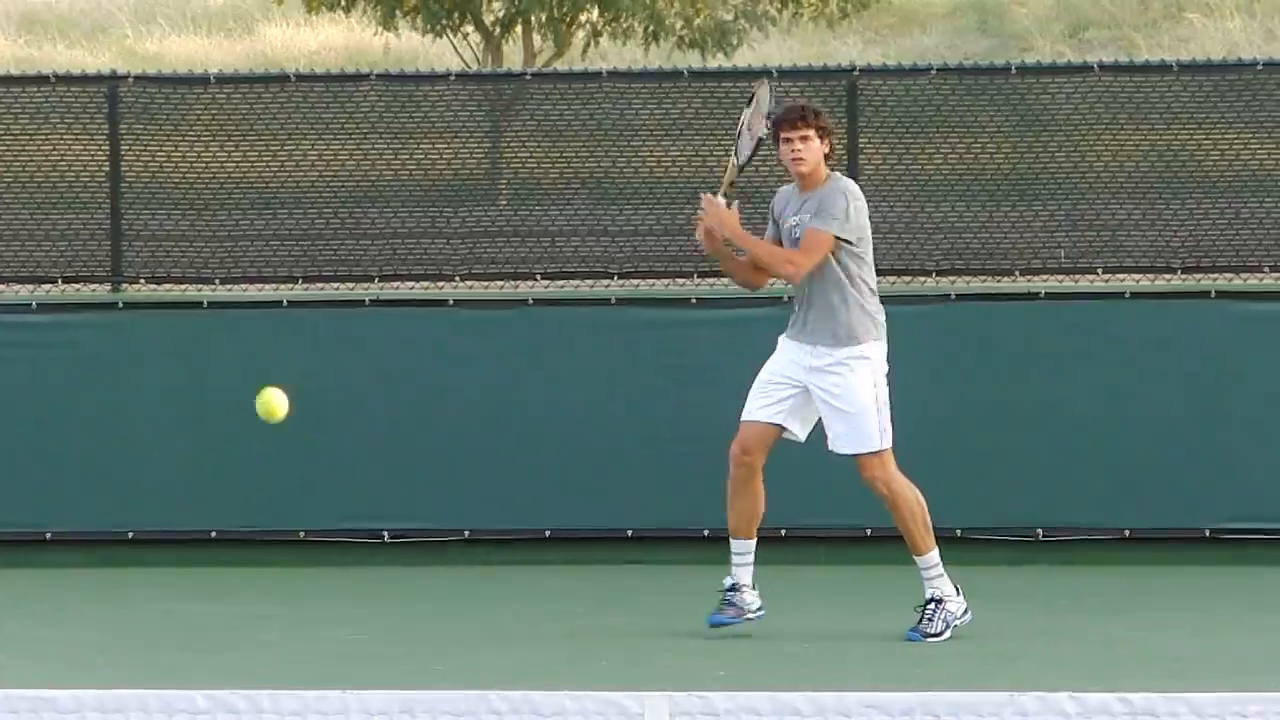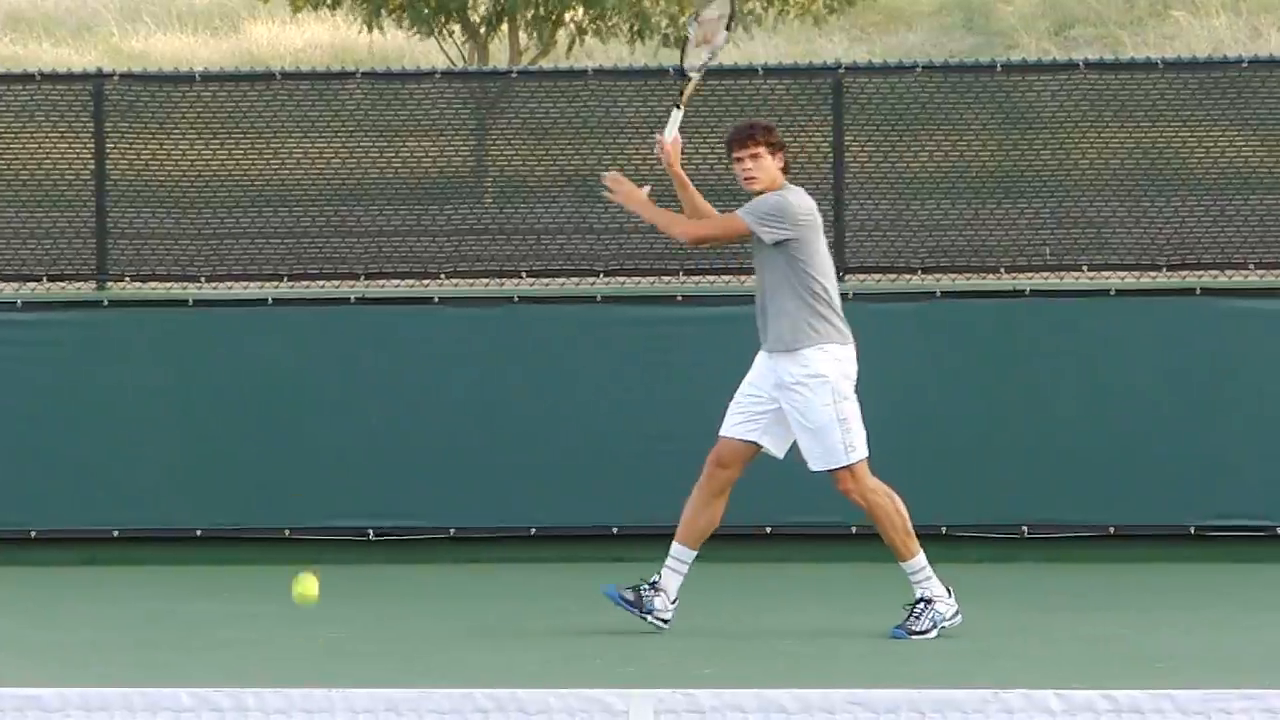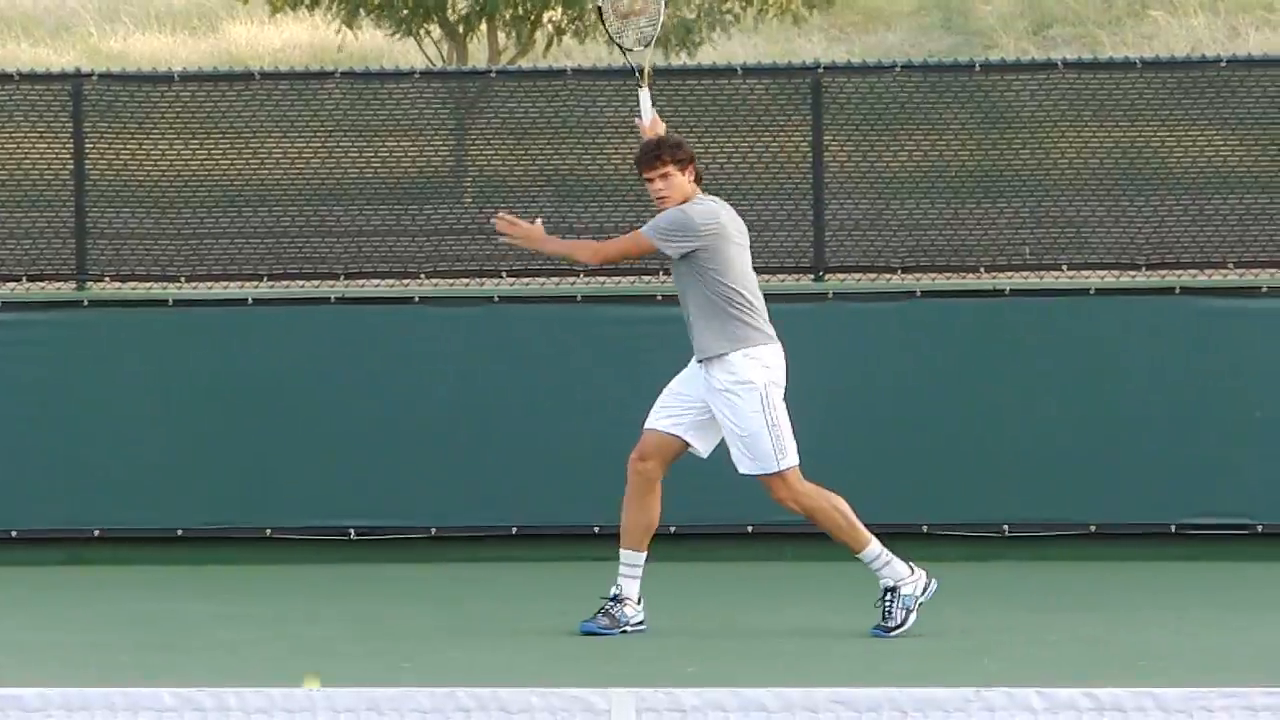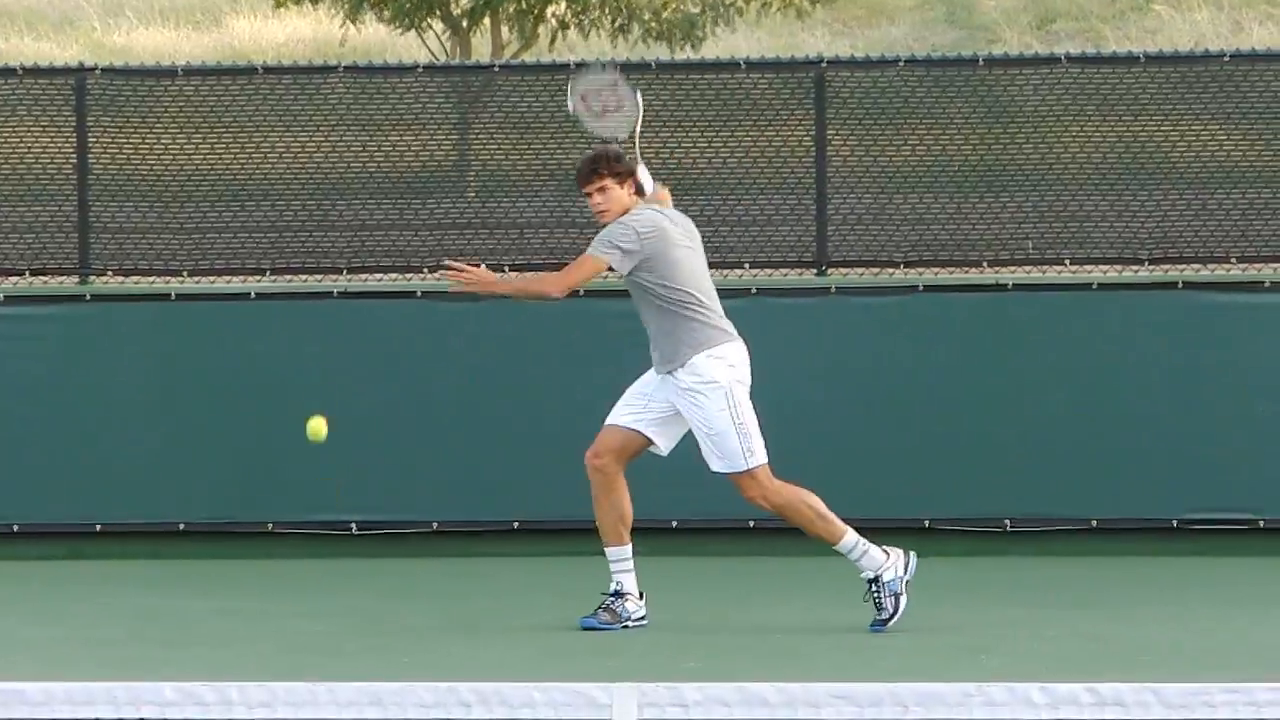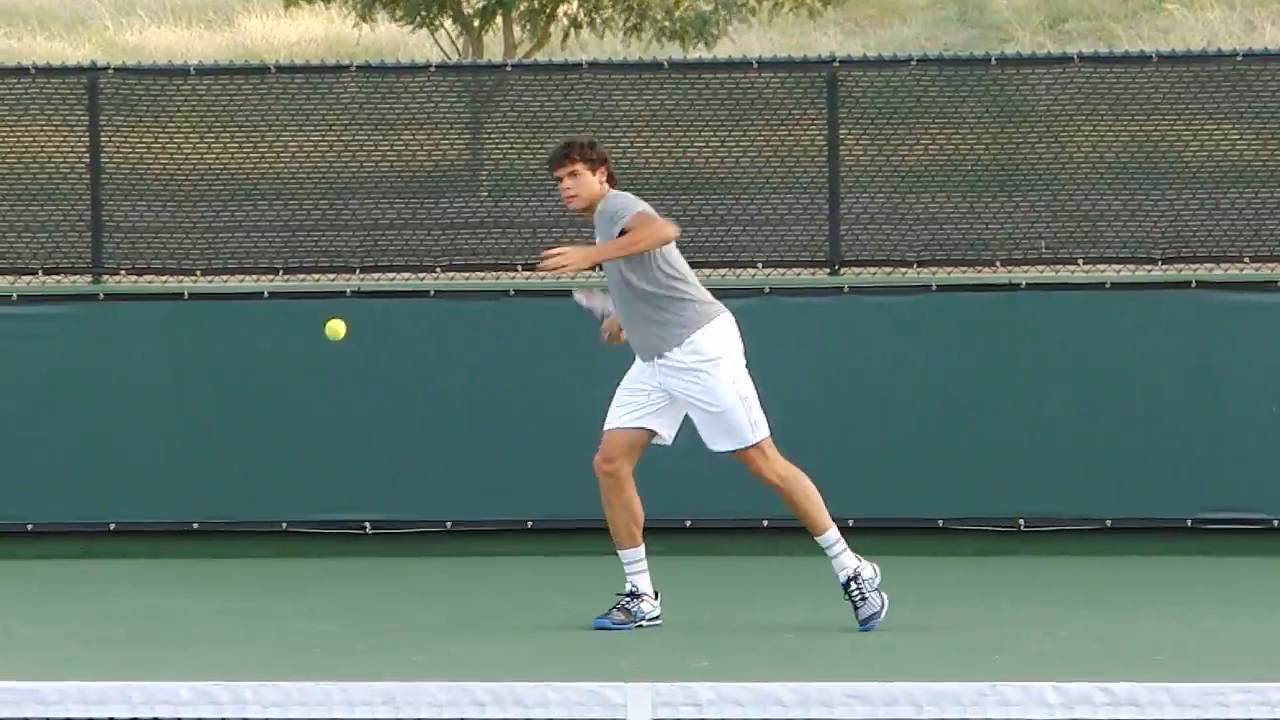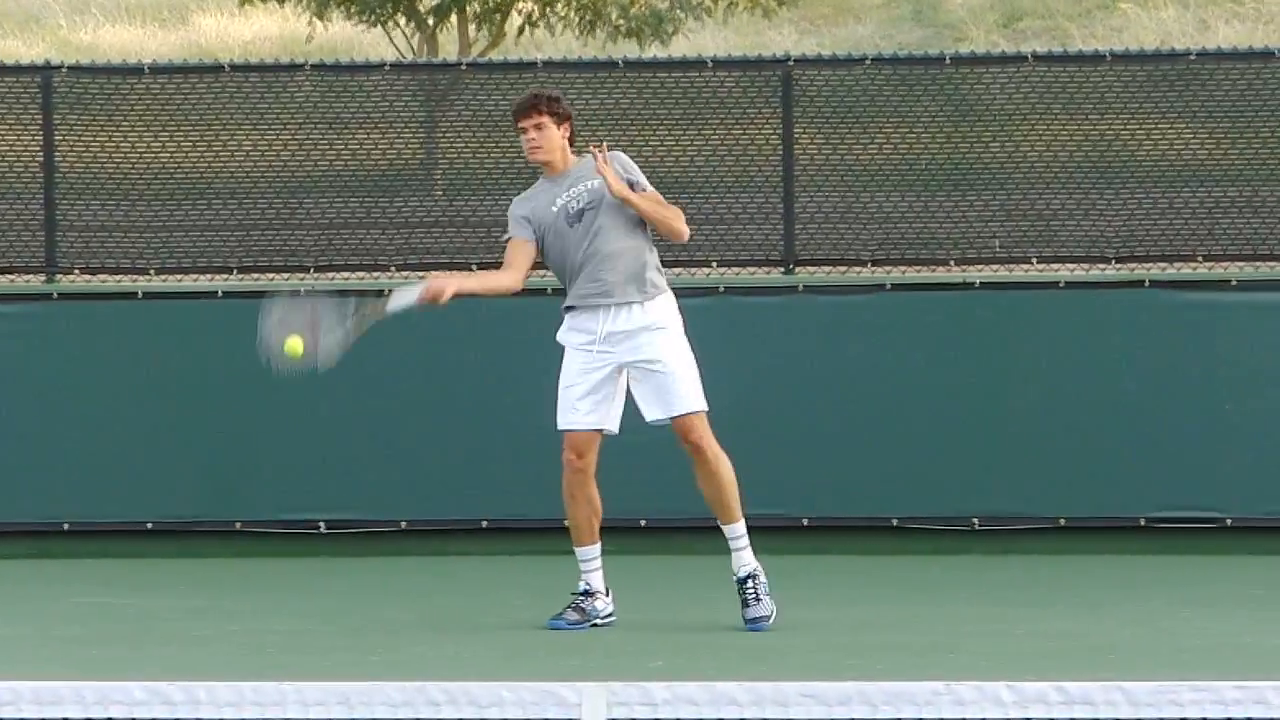
dt=0.2s
person 1, frame 1
left shoulder: (842, 195)
right shoulder: (786, 198)
left elbow: (795, 267)
right elbow: (754, 277)
left wrist: (734, 231)
right wrist: (719, 243)
left hip: (850, 352)
right hip: (797, 349)
left knee: (880, 474)
right knee: (744, 452)
left ankle: (944, 595)
right ankle: (741, 588)
person 1, frame 2
left shoulder: (788, 204)
right shoulder: (763, 208)
left elbow: (697, 233)
right elbow: (714, 225)
left wrist: (640, 205)
right wrist: (676, 171)
left hip: (817, 362)
right hip: (774, 362)
left knee: (854, 482)
right knee: (719, 467)
left ankle: (934, 597)
right ankle: (663, 594)
person 1, frame 3
left shoulder: (696, 215)
right shoulder: (705, 211)
left elbow: (600, 255)
left wrist: (539, 242)
right wrist: (657, 141)
left hip: (745, 366)
right hip: (709, 368)
left knee: (789, 489)
right knee: (643, 463)
left ankle: (901, 578)
right ankle: (627, 600)
person 1, frame 4
left shoulder: (632, 227)
right shoulder: (670, 218)
left elbow: (560, 284)
left wrist: (493, 284)
right wrist: (650, 182)
left hip: (709, 367)
right hip: (672, 371)
left knee: (759, 489)
right knee: (601, 459)
left ankle: (881, 563)
right ankle: (625, 596)
person 1, frame 5
left shoulder: (618, 206)
right shoulder: (610, 223)
left elbow: (663, 231)
left wrist: (590, 254)
right wrist: (623, 319)
left hip: (702, 349)
right hip: (656, 361)
left knee: (764, 464)
right knee: (610, 462)
left ankle: (851, 570)
right ankle: (641, 596)
person 1, frame 6
left shoulder: (614, 163)
right shoulder: (525, 207)
left elbow: (679, 231)
right elbow: (511, 278)
left wrist: (627, 197)
right wrist: (454, 283)
left hip: (648, 318)
right hip: (587, 331)
left knee: (696, 437)
right knee: (576, 458)
left ankle: (745, 567)
right ankle: (593, 592)
